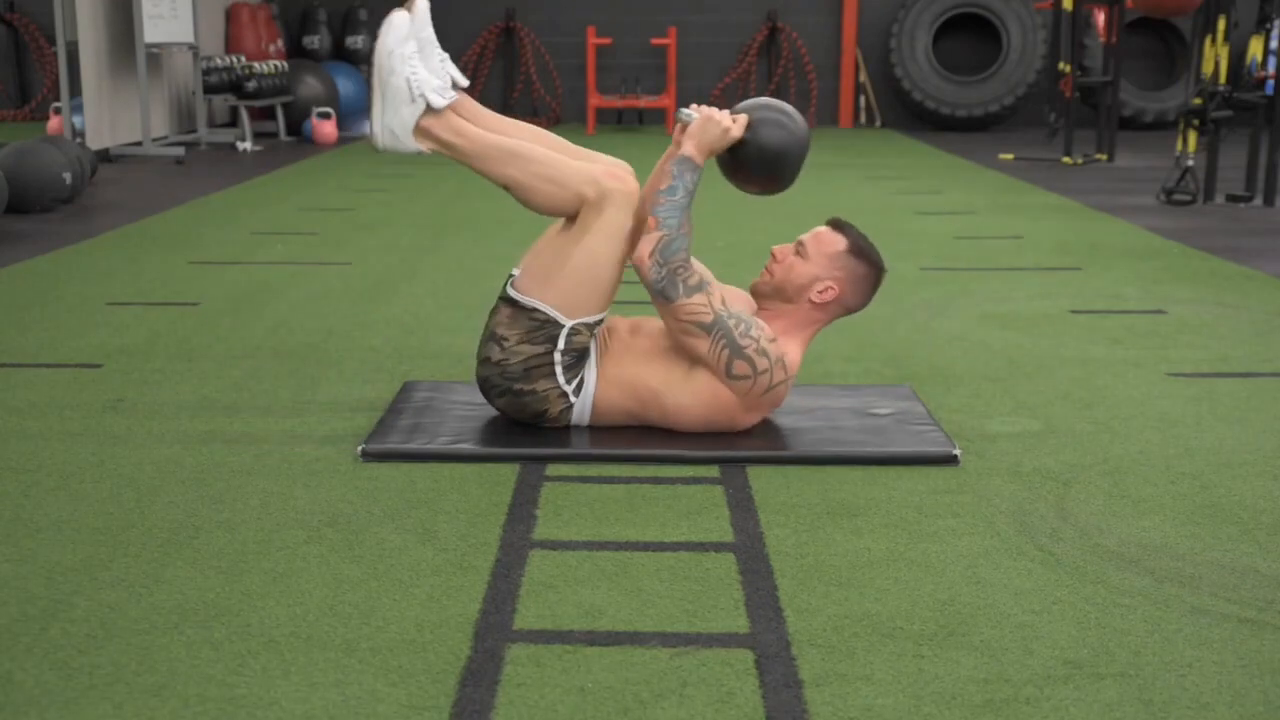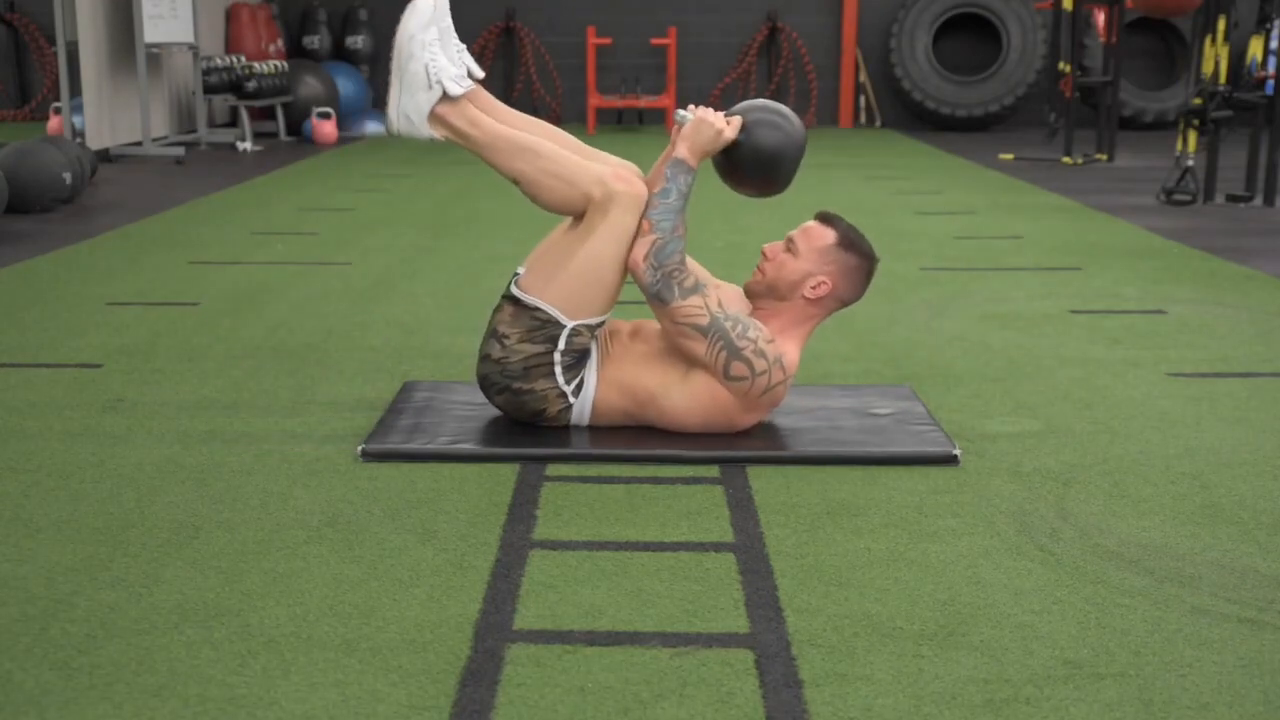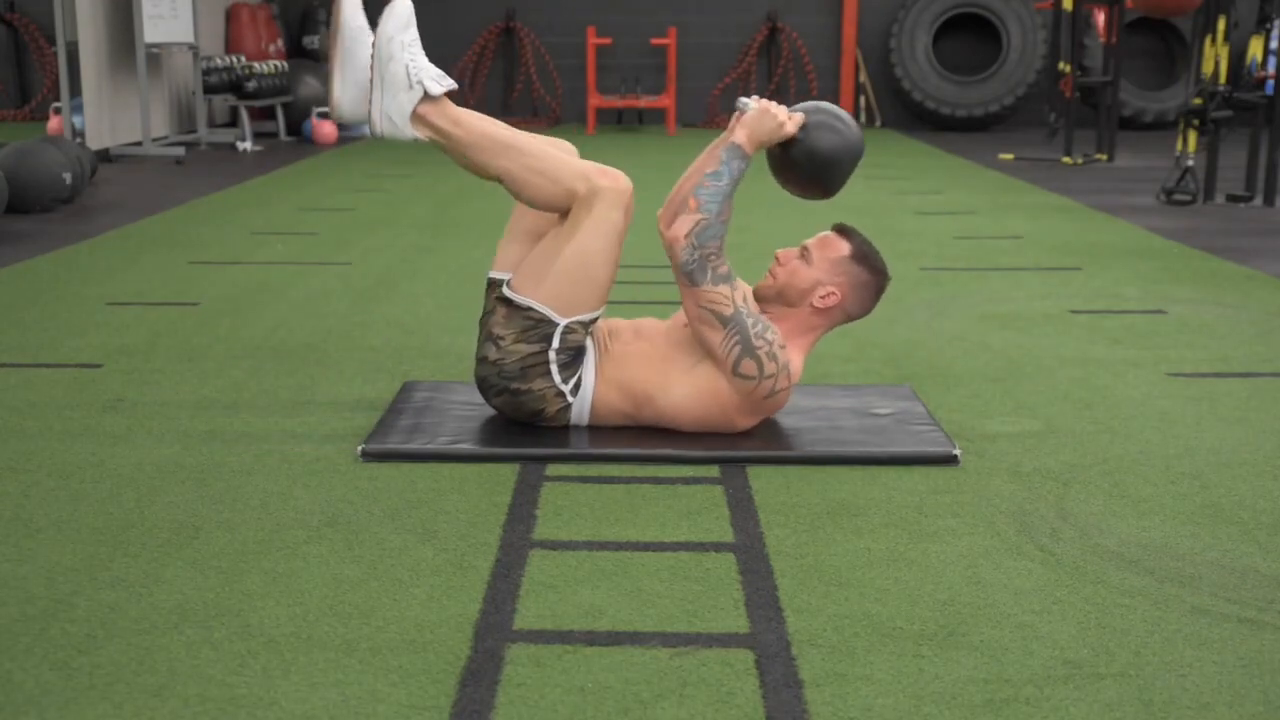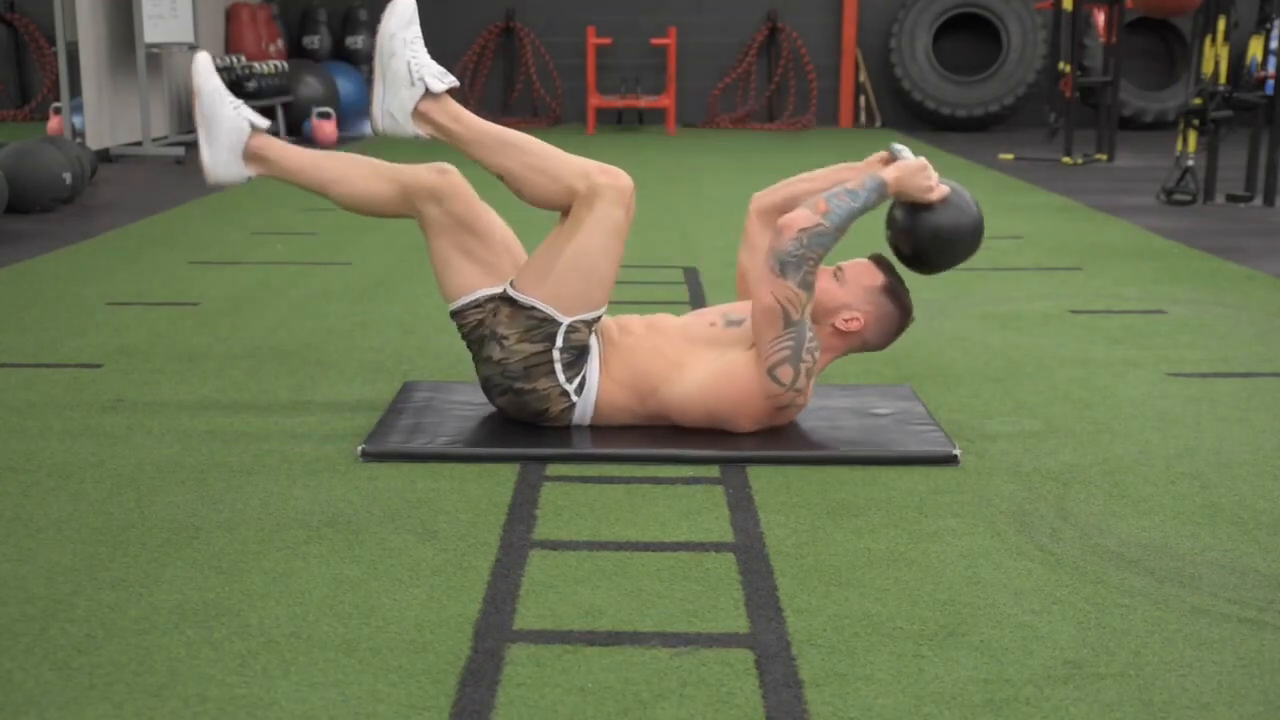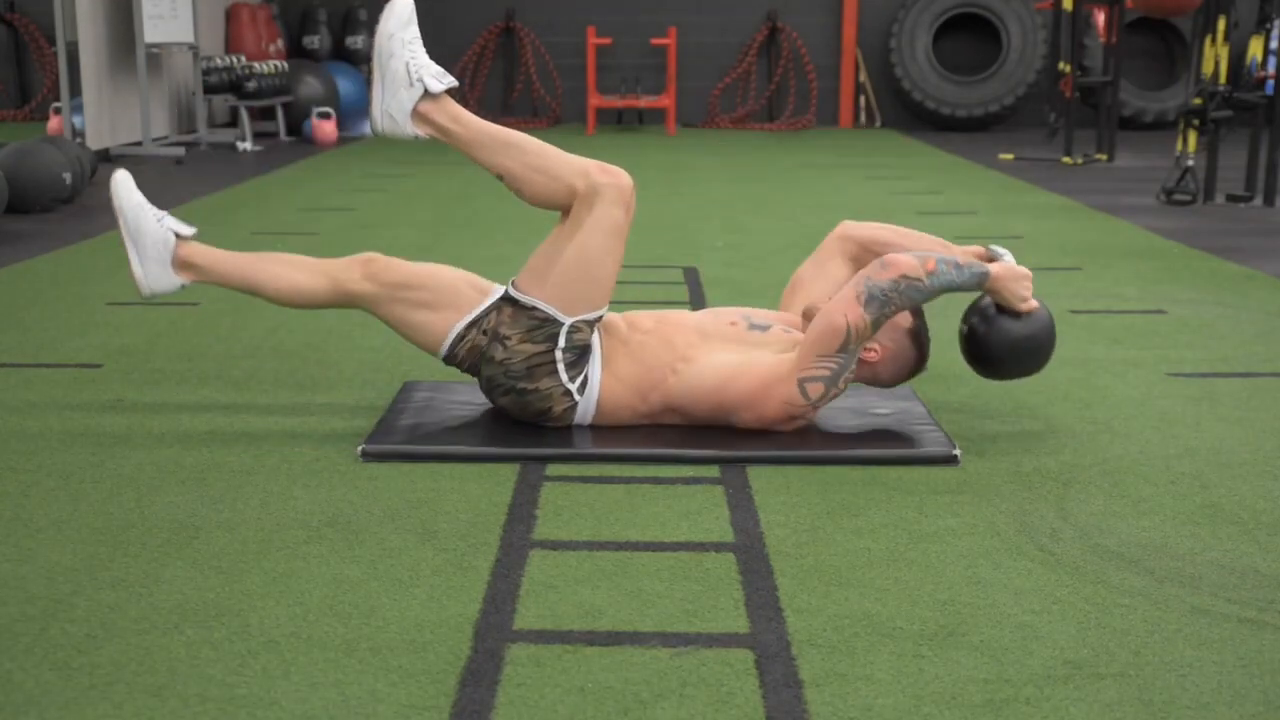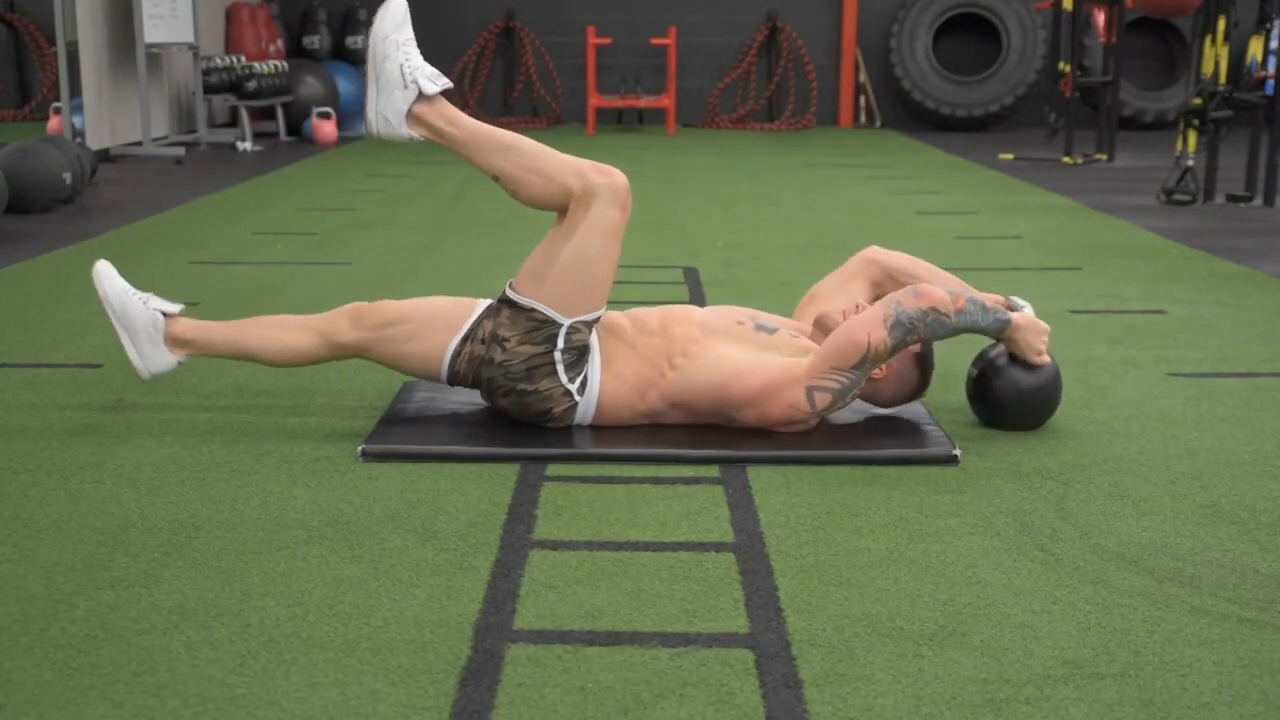
dt=0.4s
person 1, frame 1
left shoulder: (764, 364)
right shoulder: (751, 321)
left elbow: (653, 261)
right elbow: (646, 231)
left wrist: (694, 154)
right wrist: (687, 144)
left hip: (533, 375)
right hip: (547, 363)
left knee: (611, 187)
right knee: (608, 184)
left ankle: (423, 121)
right ankle: (439, 102)
person 1, frame 2
left shoulder: (761, 366)
right shoulder: (747, 315)
left elbow: (649, 263)
right elbow: (650, 236)
left wrist: (686, 156)
right wrist: (682, 149)
left hip: (534, 374)
right hip: (548, 363)
left knee: (619, 192)
right knee: (625, 189)
left ankle: (440, 108)
right ankle: (455, 90)
person 1, frame 3
left shoulder: (766, 368)
right shoulder: (757, 322)
left elbow: (686, 243)
right elbow: (680, 219)
left wrist: (742, 143)
right wrist: (739, 135)
left hip: (531, 371)
right hip: (541, 357)
left knee: (605, 188)
right knee: (558, 161)
left ankle: (420, 107)
right ankle: (400, 98)
person 1, frame 4
left shoulder: (785, 379)
right shoulder: (772, 340)
left elbow: (791, 234)
right elbow: (766, 210)
left wrist: (886, 181)
right wrist: (884, 171)
left hip: (537, 371)
right hip: (543, 356)
left knee: (608, 187)
right knee: (431, 184)
left ankle: (426, 103)
right ankle: (250, 148)
person 1, frame 5
left shoulder: (802, 389)
right shoulder: (793, 335)
left elbow: (889, 275)
right elbow: (849, 238)
left wrist: (986, 275)
right wrist: (979, 255)
left hip: (545, 372)
right hip: (546, 355)
left knee: (608, 186)
right knee: (364, 271)
left ankle: (428, 104)
right ankle: (180, 257)
person 1, frame 6
left shoulder: (806, 393)
right shoulder: (803, 343)
left elbow: (917, 303)
right elbow: (878, 260)
left wrist: (1004, 323)
right wrist: (1005, 306)
left hip: (544, 372)
right hip: (543, 356)
left knee: (603, 187)
right knee: (354, 323)
left ankle: (420, 108)
right ankle: (171, 334)
